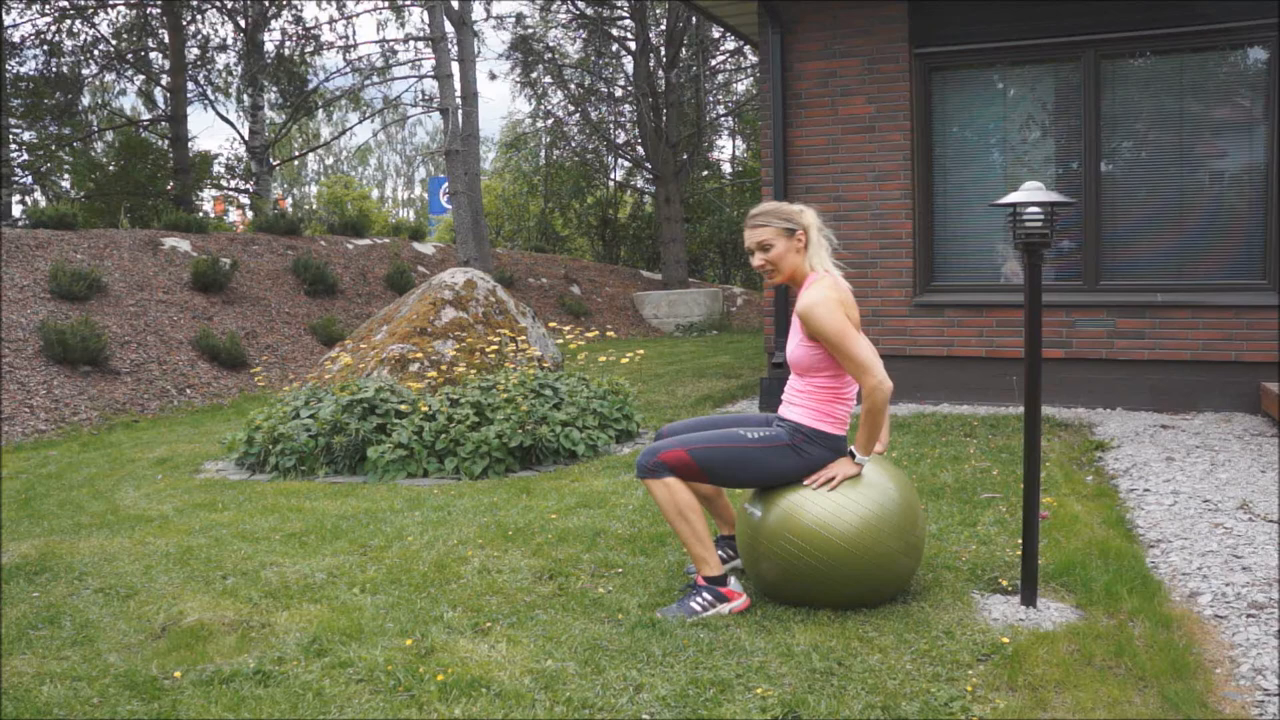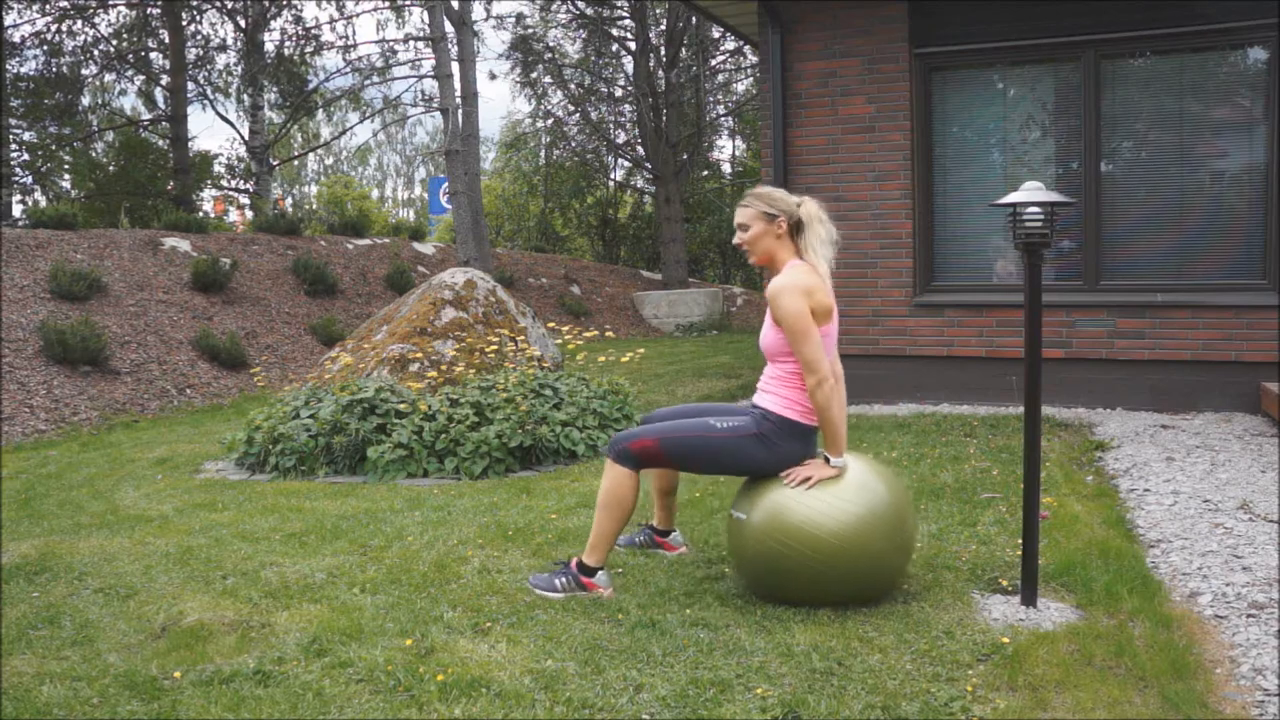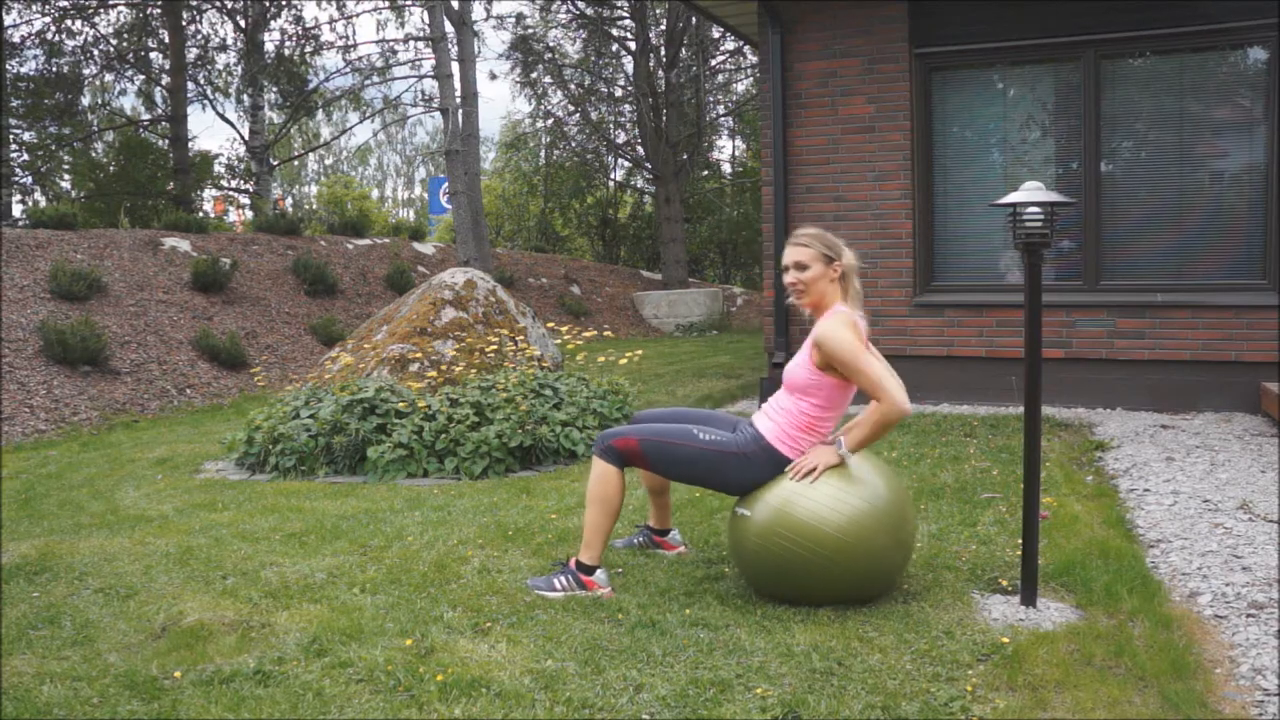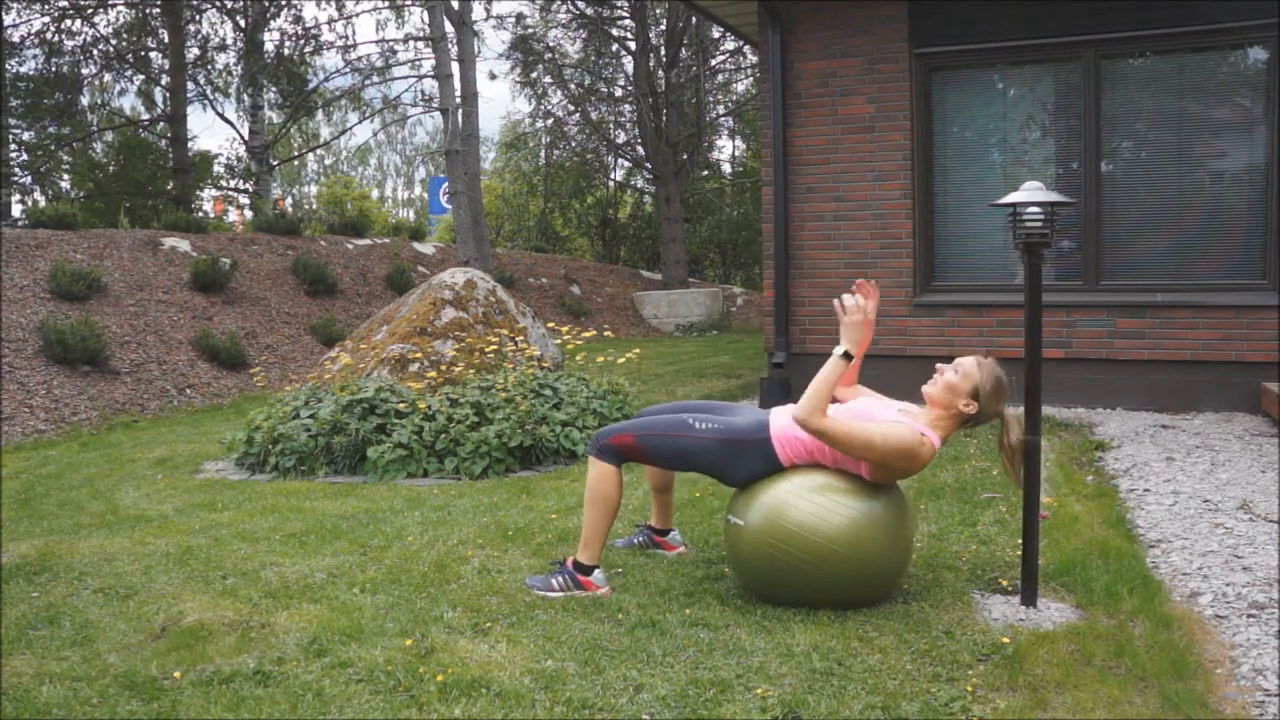
dt=0.7s
person 1, frame 1
left shoulder: (815, 301)
right shoulder: (820, 288)
left elbow: (877, 384)
right elbow: (872, 364)
left wrist: (856, 458)
right wrist: (877, 440)
left hip: (802, 446)
right hip: (793, 429)
left knee: (654, 463)
right knee: (671, 439)
left ankle: (718, 586)
right ankle: (733, 541)
person 1, frame 2
left shoulder: (786, 285)
right shoulder: (803, 279)
left elbow: (820, 381)
right elbow: (833, 372)
left wrist: (833, 460)
right wrist: (834, 445)
left hip: (774, 435)
right hip: (770, 422)
left knee: (625, 447)
right knee: (652, 425)
left ankle: (589, 572)
right ankle: (663, 533)
person 1, frame 3
left shoulder: (831, 331)
right shoulder: (844, 322)
left elbow: (898, 404)
right elbow: (888, 395)
left wrist: (840, 450)
right wrist: (828, 428)
left hip: (755, 456)
right hip: (756, 433)
left knee: (610, 444)
right knee: (641, 421)
left ankle: (588, 574)
right ankle: (662, 533)
person 1, frame 4
left shoulder: (911, 445)
right shoulder: (917, 419)
left elbow: (808, 418)
right elbow: (844, 391)
left wrist: (847, 344)
right wrist: (862, 330)
left hip: (751, 447)
right hip: (763, 422)
left knee: (605, 443)
right knee: (643, 419)
left ankle: (584, 572)
right ankle: (662, 533)
